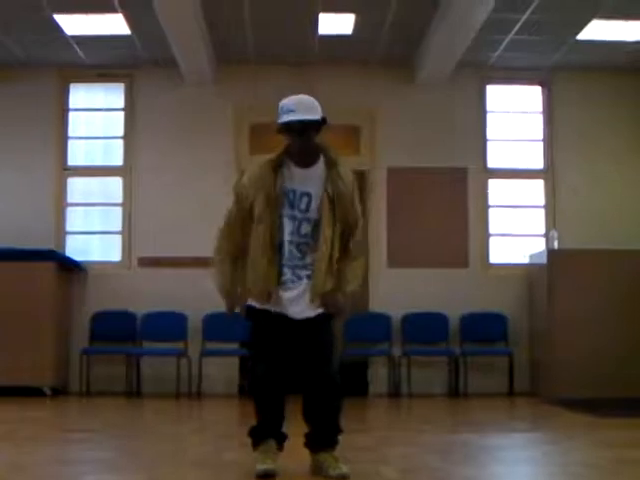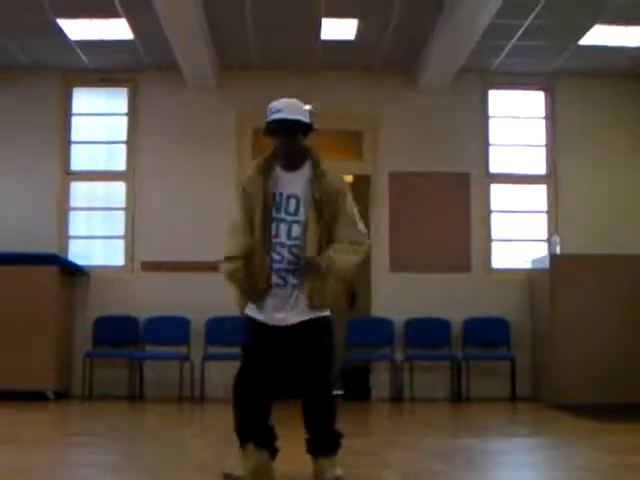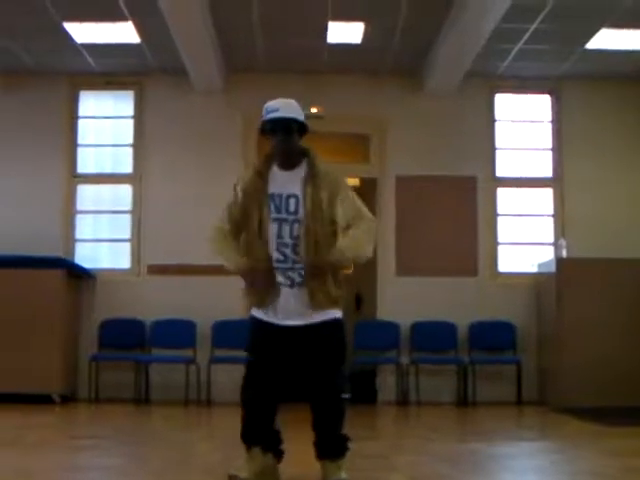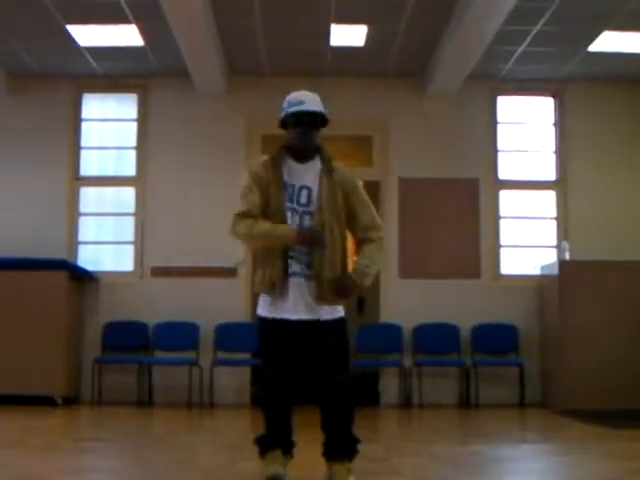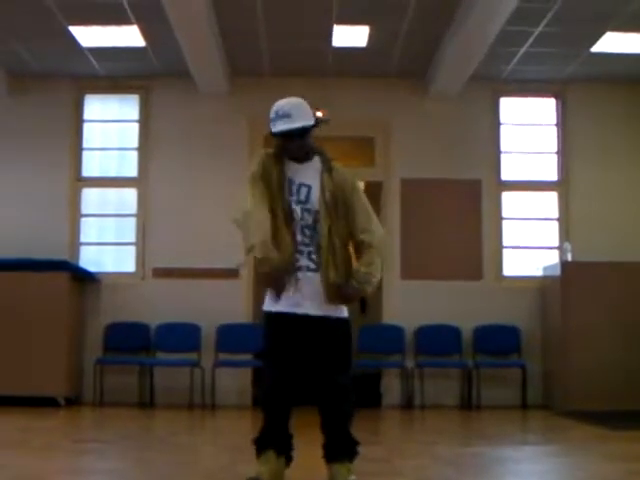
dt=0.2s
person 1, frame 1
left shoulder: (341, 180)
right shoulder: (260, 176)
left elbow: (353, 243)
right elbow: (232, 232)
left wrist: (345, 289)
right wrist: (229, 284)
left hip: (316, 302)
right hip: (268, 300)
left knee: (323, 381)
right knee: (266, 379)
right ankle: (268, 449)
person 1, frame 2
left shoulder: (329, 183)
right shoulder: (254, 180)
left elbow: (355, 238)
right elbow: (240, 233)
left wrist: (326, 263)
right wrist: (235, 269)
left hip: (311, 309)
right hip: (263, 309)
left knee: (318, 388)
right knee: (250, 386)
person 1, frame 3
left shoulder: (327, 181)
right shoulder: (251, 184)
left elbow: (362, 227)
right elbow: (226, 232)
left wrist: (336, 258)
right wrist: (241, 264)
left hip: (320, 311)
right hip: (269, 311)
left knee: (327, 392)
right knee: (257, 390)
person 1, frame 4
left shoulder: (340, 179)
right shoulder: (264, 171)
left elbow: (371, 233)
right elbow: (242, 222)
left wrist: (359, 277)
right wrist: (290, 236)
left hip: (326, 306)
right hip: (277, 304)
left knee: (336, 389)
right knee: (276, 389)
person 1, frame 5
left shoulder: (339, 178)
right shoulder: (266, 168)
left elbow: (368, 233)
right elbow: (252, 218)
left wrist: (362, 281)
right wrist: (266, 258)
left hip: (330, 303)
right hip: (283, 302)
left knee: (335, 389)
right knee: (277, 388)
